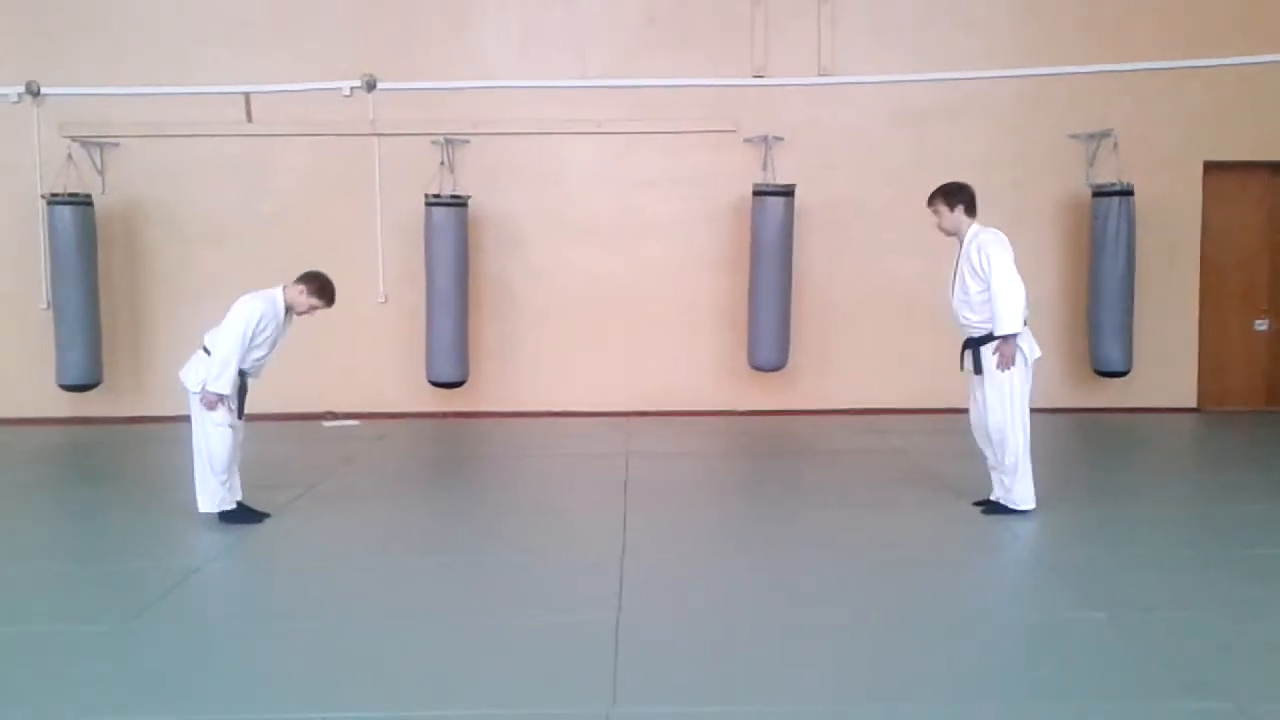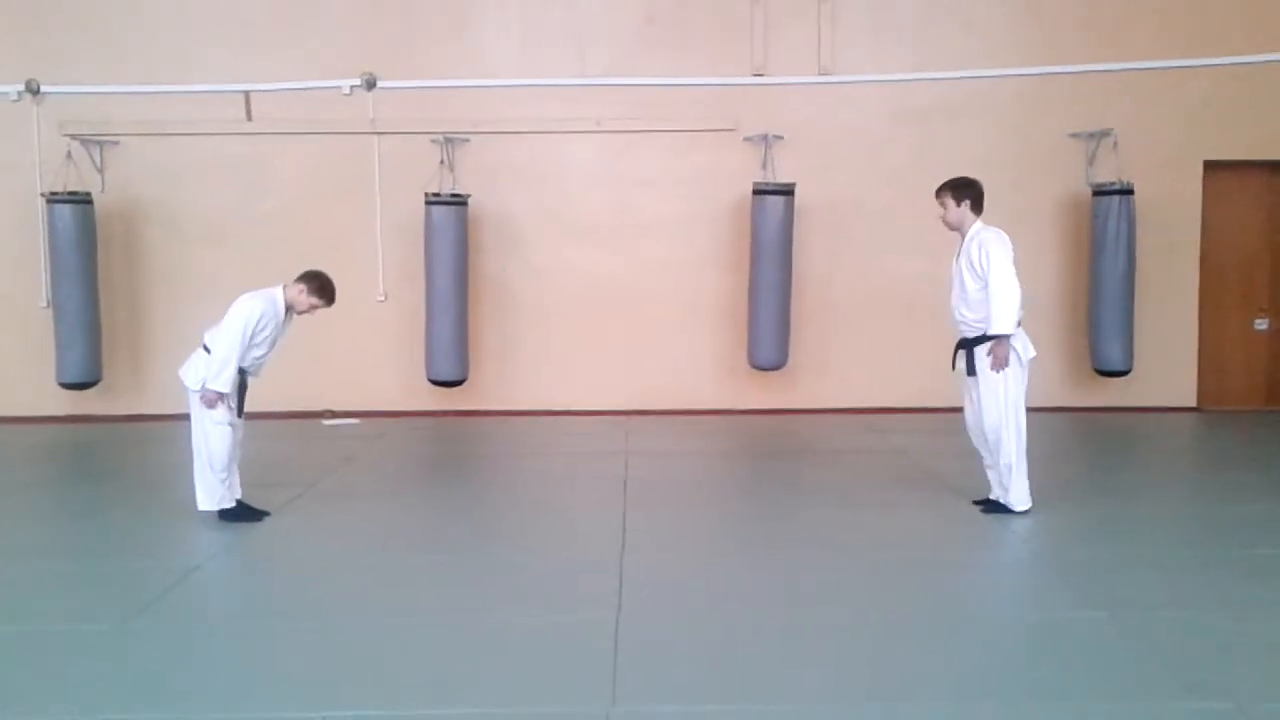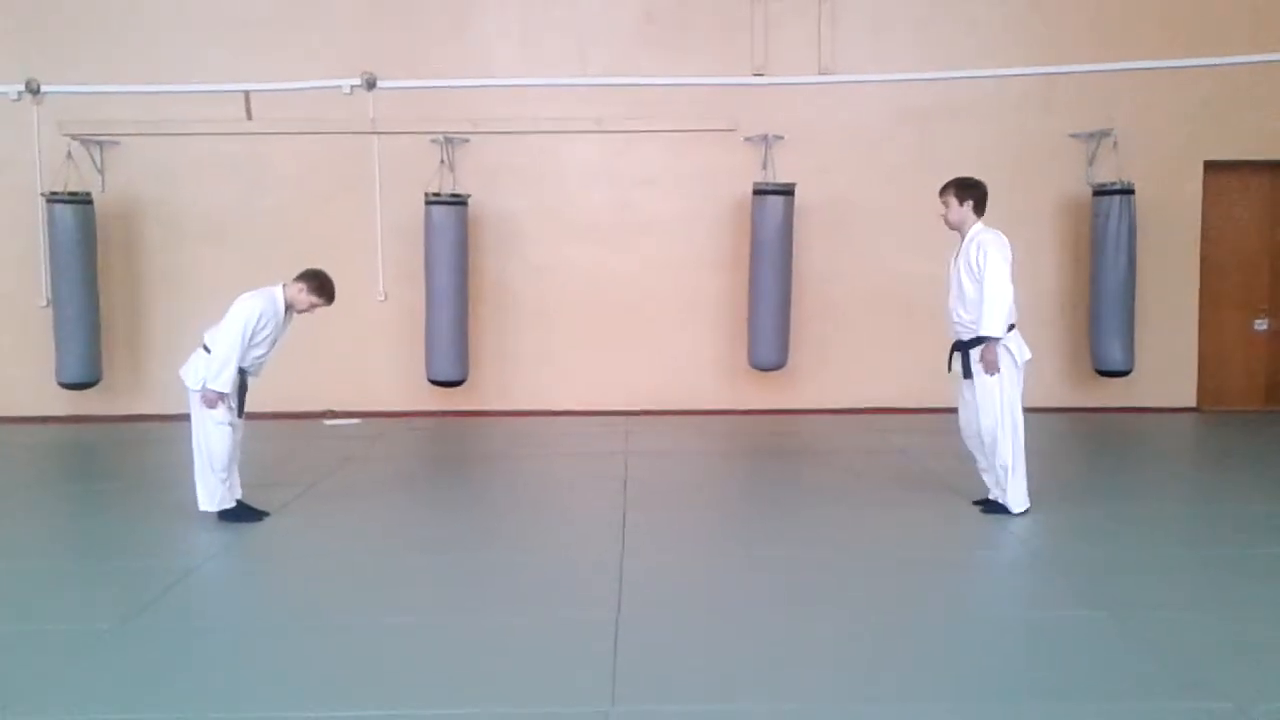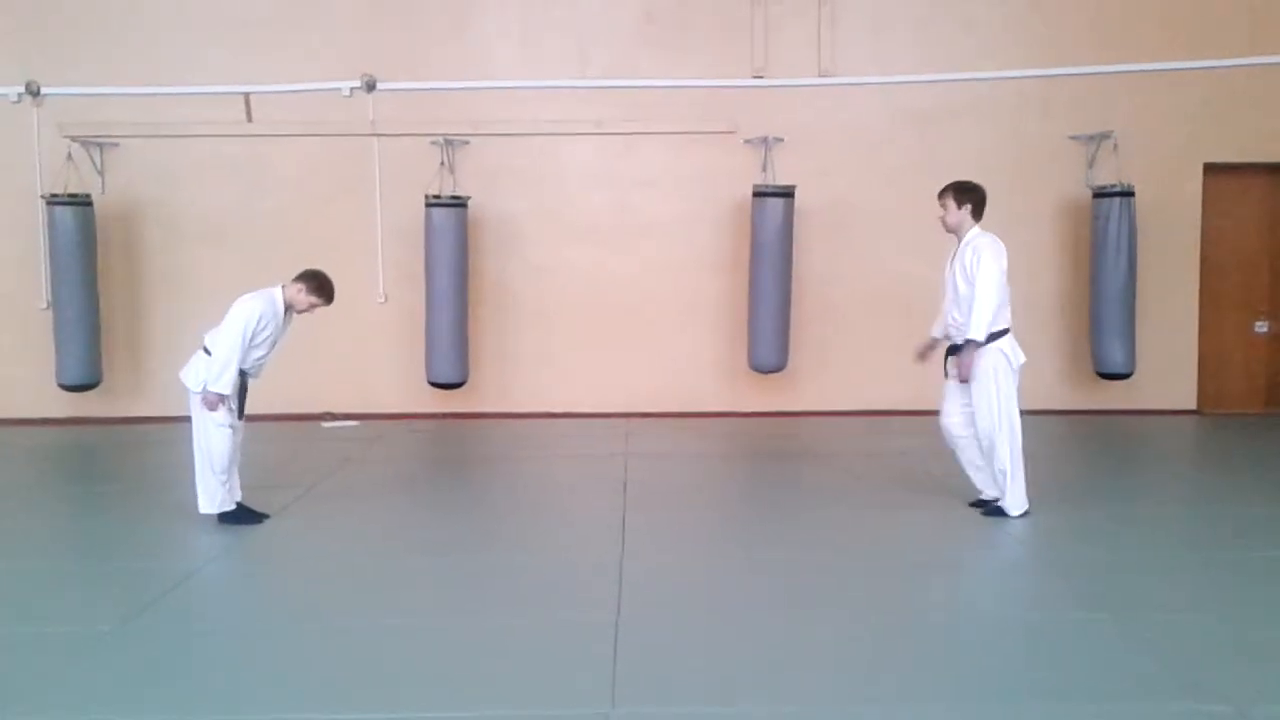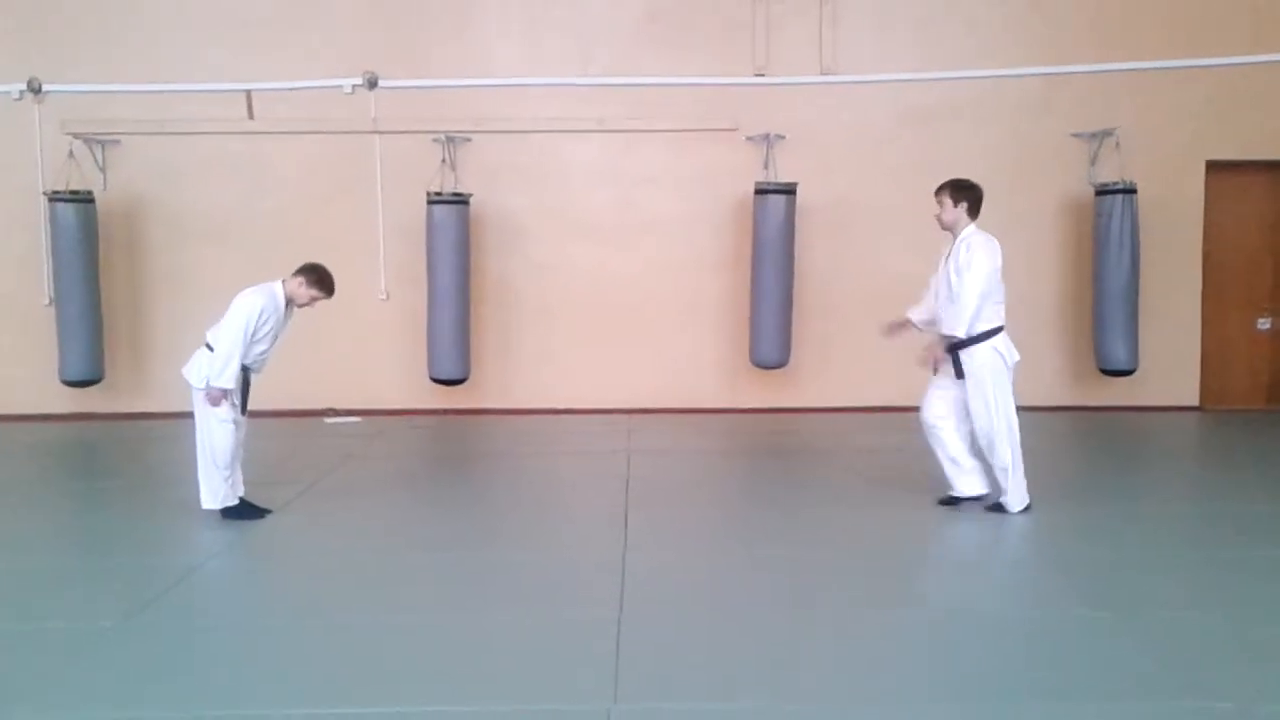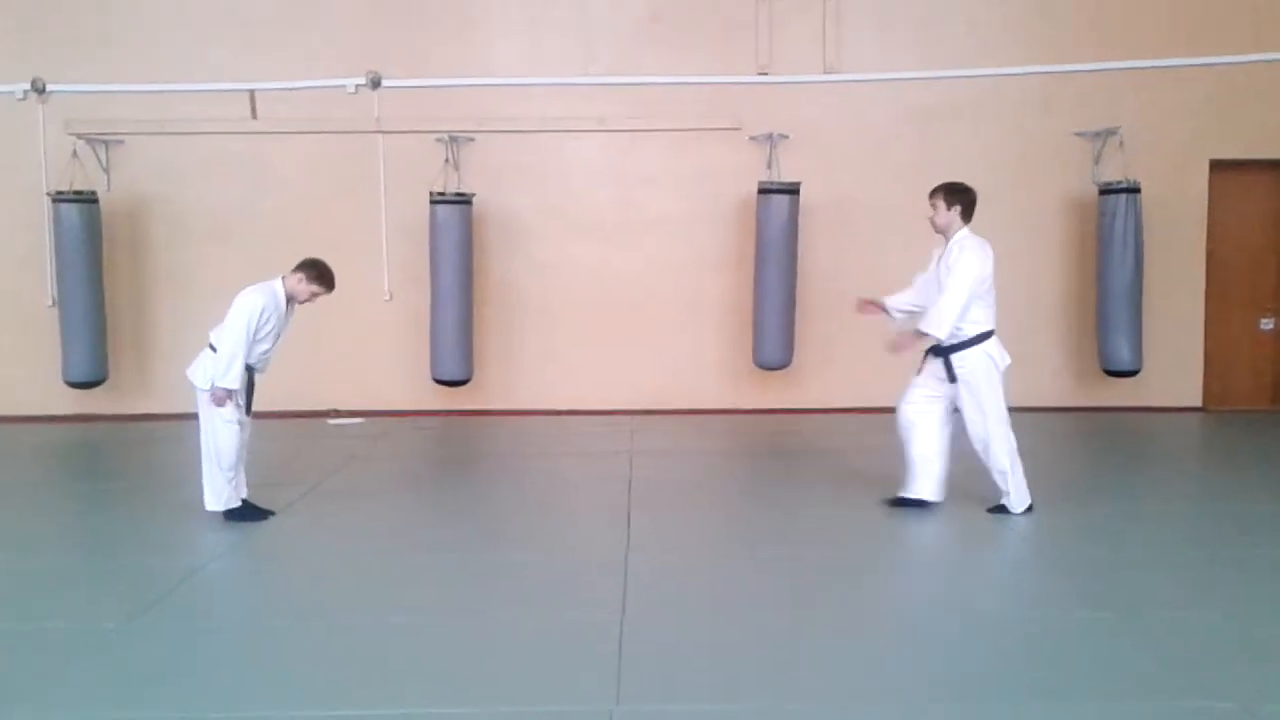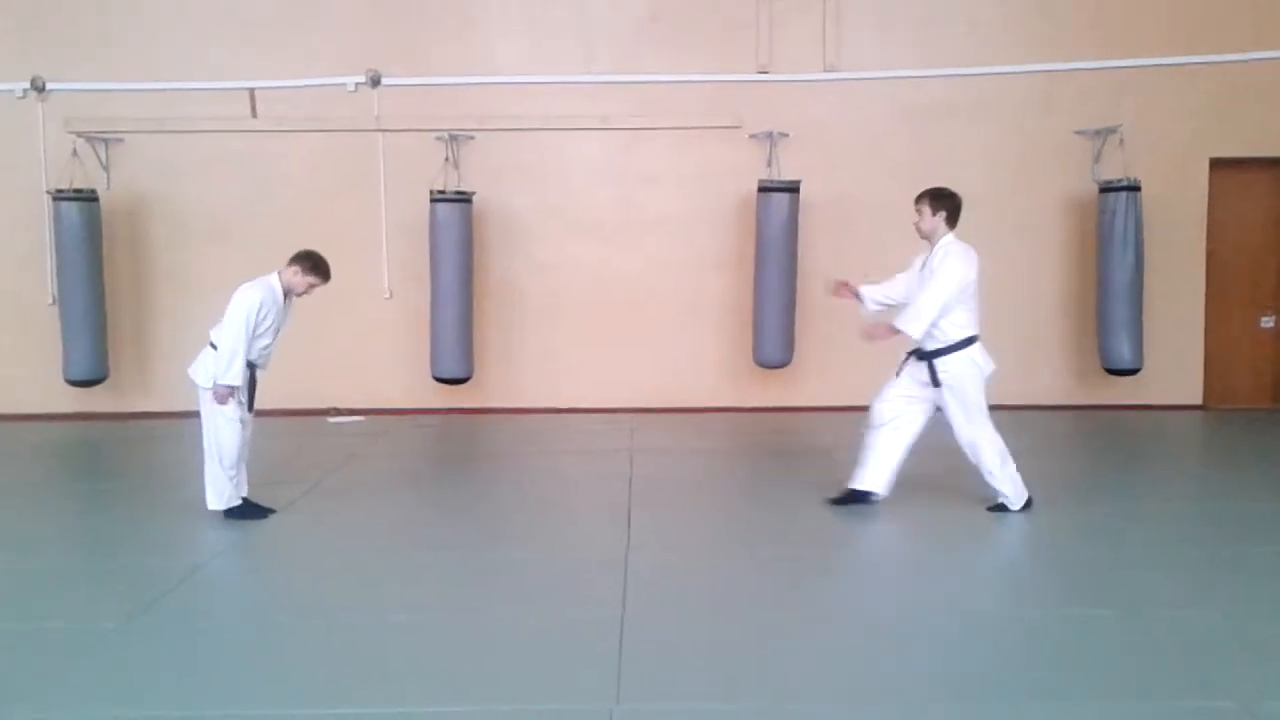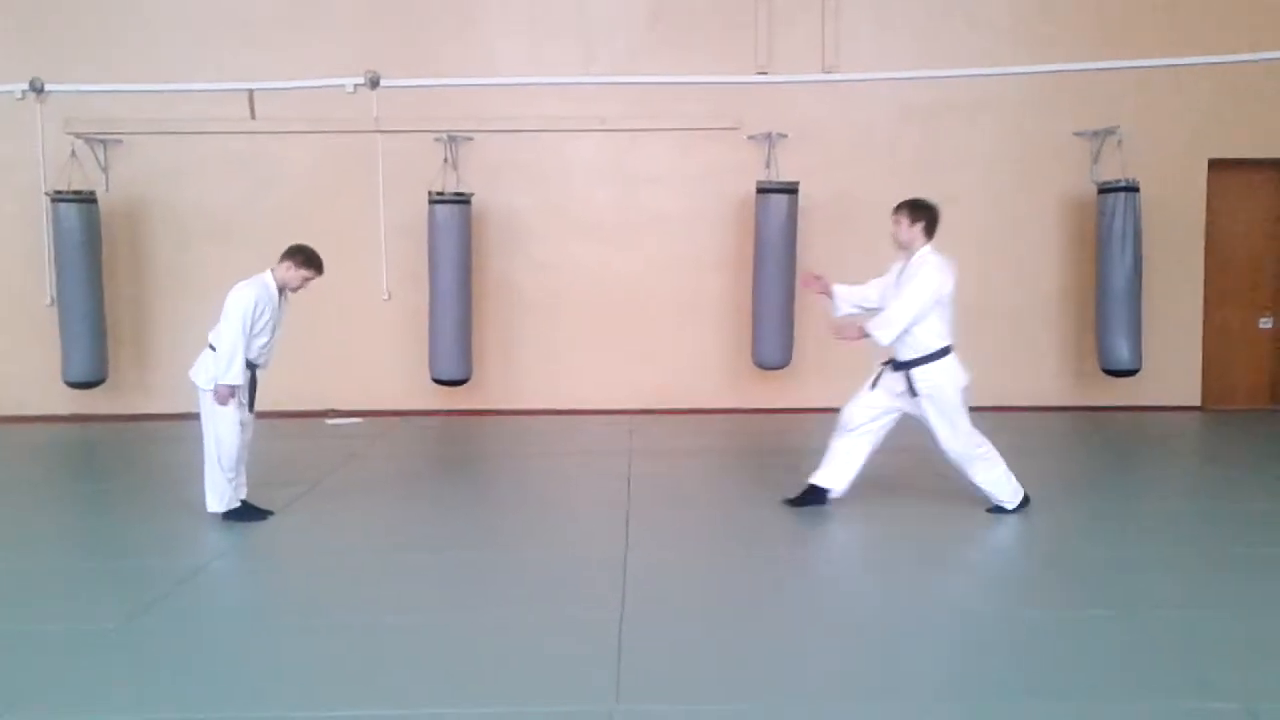
dt=0.1s
person 1, frame 1
left shoulder: (989, 242)
right shoulder: (968, 247)
left elbow: (1009, 290)
left wrist: (1007, 339)
left hip: (1001, 347)
right hip: (981, 347)
left knee: (1005, 423)
right knee: (984, 424)
left ankle: (1018, 499)
right ankle: (1002, 493)
person 1, frame 2
left shoulder: (990, 241)
right shoulder: (969, 245)
left elbow: (1005, 291)
left wrist: (1002, 340)
left hip: (996, 347)
right hip: (975, 348)
left knee: (1000, 424)
right knee: (979, 423)
left ankle: (1015, 499)
right ankle: (1002, 492)
person 1, frame 3
left shoulder: (989, 242)
right shoulder: (967, 245)
left elbow: (998, 294)
left wrist: (990, 343)
right wrist: (961, 344)
left hip: (994, 349)
right hip: (970, 350)
left knee: (997, 426)
right knee: (973, 424)
left ankle: (1013, 499)
right ankle: (1001, 491)
person 1, frame 4
left shoulder: (985, 246)
right shoulder: (962, 249)
left elbow: (986, 299)
left wrist: (971, 347)
right wrist: (936, 338)
left hip: (989, 353)
right hip: (965, 352)
left knee: (995, 429)
right knee: (955, 424)
left ankle: (1012, 502)
right ankle: (992, 491)
person 1, frame 5
left shoulder: (981, 245)
right shoulder: (956, 247)
left elbow: (970, 299)
right elbow: (941, 295)
left wrist: (943, 339)
right wrist: (910, 320)
left hip: (982, 351)
right hip: (958, 353)
left knee: (993, 427)
right knee: (936, 415)
left ankle: (1016, 499)
right ankle: (970, 486)
person 1, frame 6
left shoulder: (973, 250)
right shoulder: (946, 251)
left elbow: (954, 300)
right elbow: (922, 292)
left wrist: (918, 334)
right wrist: (884, 305)
left hip: (973, 356)
right hip: (946, 356)
left knee: (988, 431)
right knee: (913, 413)
left ankle: (1017, 500)
right ankle: (922, 491)
person 1, frame 7
left shoulder: (960, 255)
right shoulder: (927, 257)
left elbow: (933, 301)
right elbow: (900, 289)
left wrist: (894, 328)
right wrist: (858, 292)
left hip: (956, 360)
right hip: (926, 360)
left knee: (974, 433)
right knee: (888, 412)
left ankle: (1016, 497)
right ankle: (865, 486)
person 1, frame 8
left shoulder: (936, 267)
right shoulder: (903, 267)
left elbow: (906, 309)
right elbow: (874, 294)
left wrist: (864, 331)
right wrist: (830, 290)
left hip: (933, 372)
right hip: (901, 371)
left knee: (959, 440)
right knee: (856, 417)
left ankle: (1011, 497)
right ankle: (823, 487)
person 2, frame 1
left shoulder: (284, 312)
right shoulder: (258, 307)
right elbow: (228, 348)
left wrist: (229, 386)
right wrist: (214, 388)
left hip: (231, 377)
right hip: (210, 376)
left knee: (231, 440)
right knee: (217, 441)
left ankle: (231, 500)
right ankle: (223, 506)
person 2, frame 2
left shoulder: (285, 311)
right shoulder: (258, 305)
right elbow: (228, 346)
left wrist: (225, 386)
right wrist: (214, 387)
left hip: (231, 375)
right hip: (209, 374)
left knee: (231, 439)
right knee: (217, 440)
left ankle: (231, 498)
right ankle: (222, 504)
person 2, frame 3
left shoulder: (285, 311)
right shoulder: (257, 304)
right elbow: (228, 346)
left wrist: (226, 385)
right wrist: (215, 387)
left hip: (231, 375)
right hip: (210, 373)
left knee: (231, 439)
right knee: (217, 440)
left ankle: (231, 498)
right ankle: (222, 504)
person 2, frame 4
left shoulder: (284, 311)
right shoulder: (256, 306)
right elbow: (229, 348)
left wrist: (228, 387)
right wrist: (216, 389)
left hip: (232, 377)
right hip: (210, 375)
left knee: (231, 441)
right knee: (217, 442)
left ankle: (232, 501)
right ankle: (222, 507)
person 2, frame 5
left shoulder: (285, 306)
right shoulder: (258, 300)
right elbow: (231, 343)
left wrist: (231, 382)
right wrist: (219, 384)
left hip: (234, 373)
right hip: (214, 372)
left knee: (234, 436)
right knee: (220, 437)
left ankle: (234, 497)
right ankle: (225, 502)
person 2, frame 6
left shoulder: (286, 304)
right shoulder: (258, 299)
right elbow: (234, 343)
left wrist: (237, 382)
right wrist: (223, 385)
left hip: (239, 374)
right hip: (217, 372)
left knee: (238, 437)
right knee: (225, 439)
left ankle: (237, 498)
right ankle: (228, 504)
person 2, frame 7
left shoulder: (283, 299)
right shoulder: (256, 294)
right elbow: (233, 340)
right wrist: (226, 382)
left hip: (241, 373)
right hip: (220, 372)
left knee: (239, 436)
right knee: (226, 437)
left ankle: (237, 496)
right ankle: (228, 502)
person 2, frame 8
left shoulder: (279, 296)
right shoulder: (250, 293)
right elbow: (231, 340)
right wrist: (225, 382)
left hip: (241, 374)
right hip: (219, 374)
left knee: (239, 438)
right knee: (226, 439)
left ankle: (236, 498)
right ankle: (226, 504)
